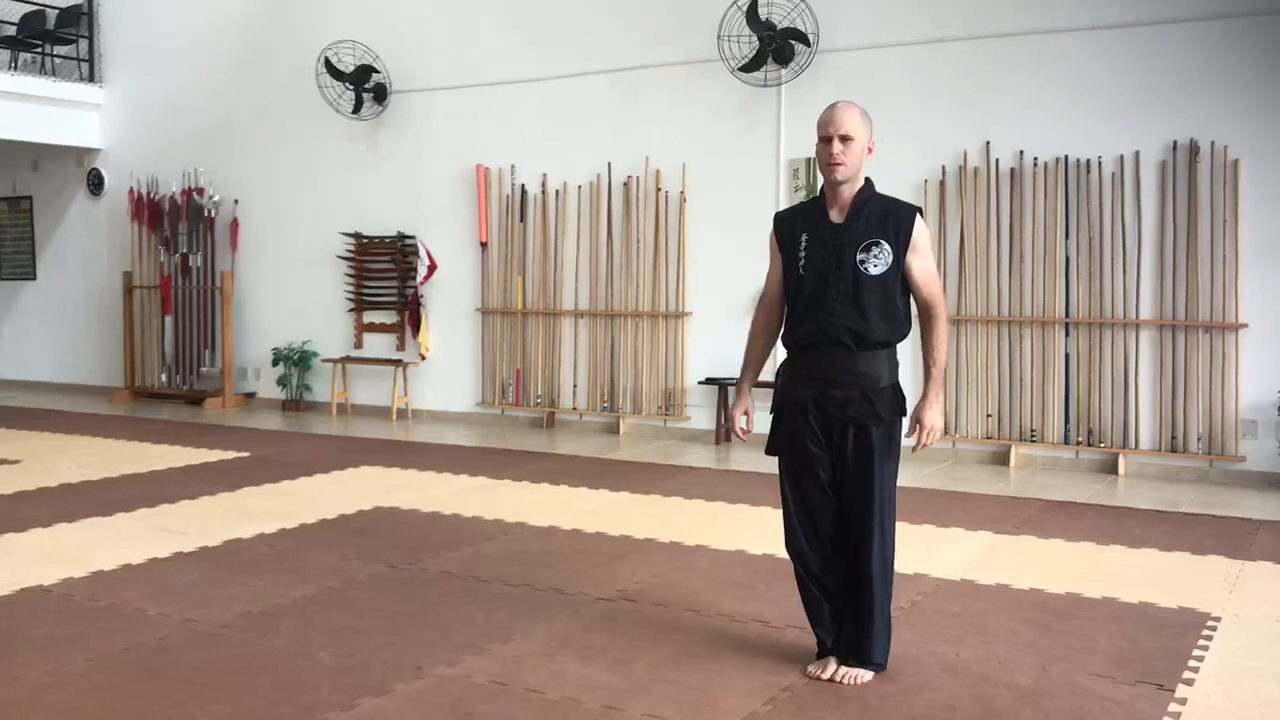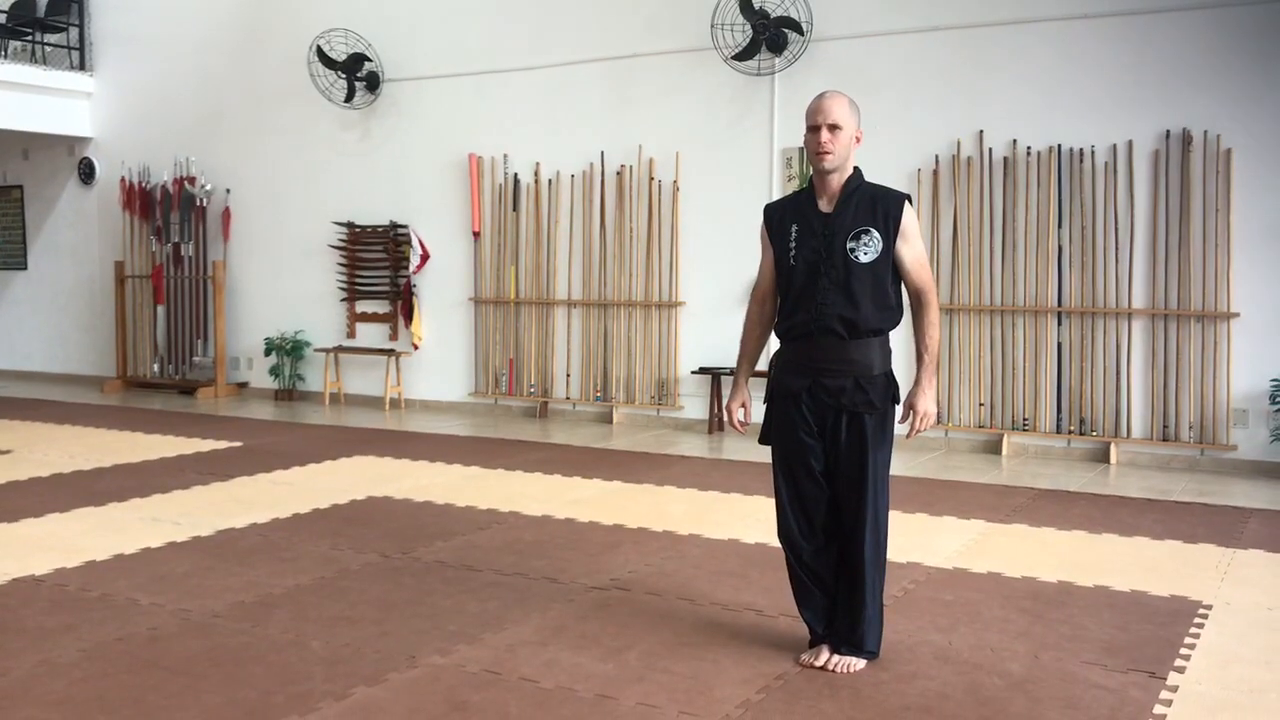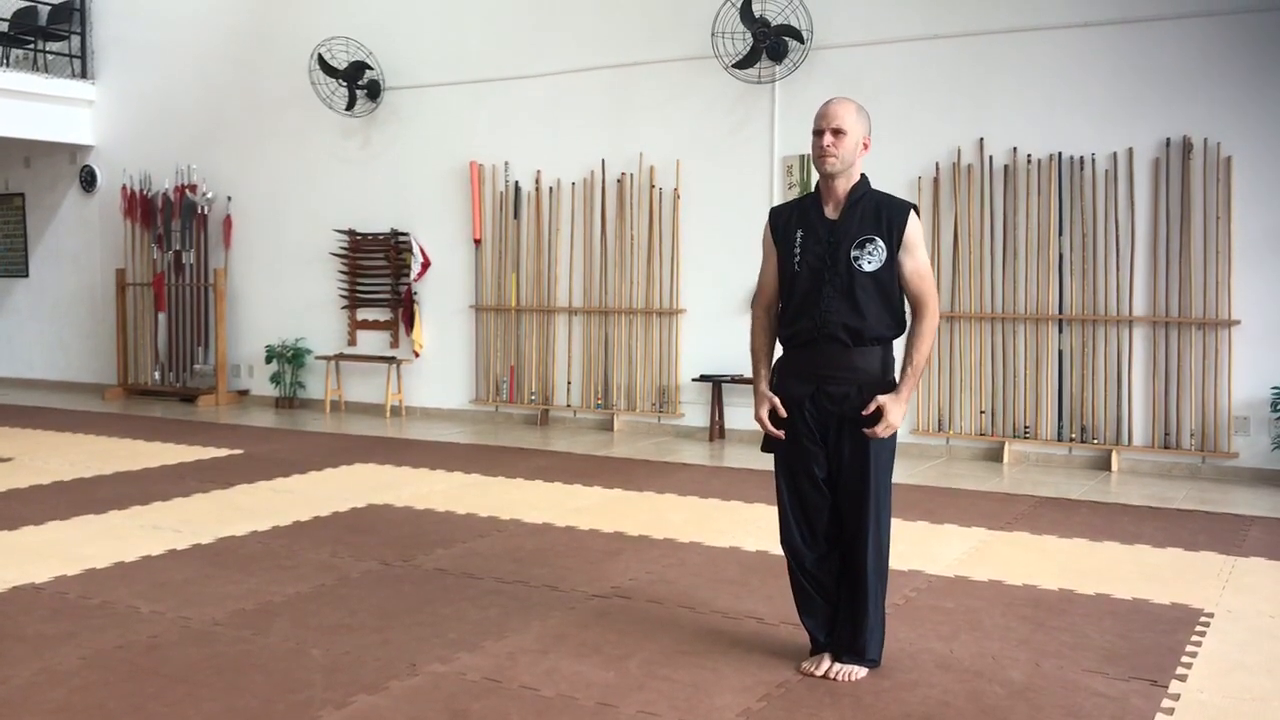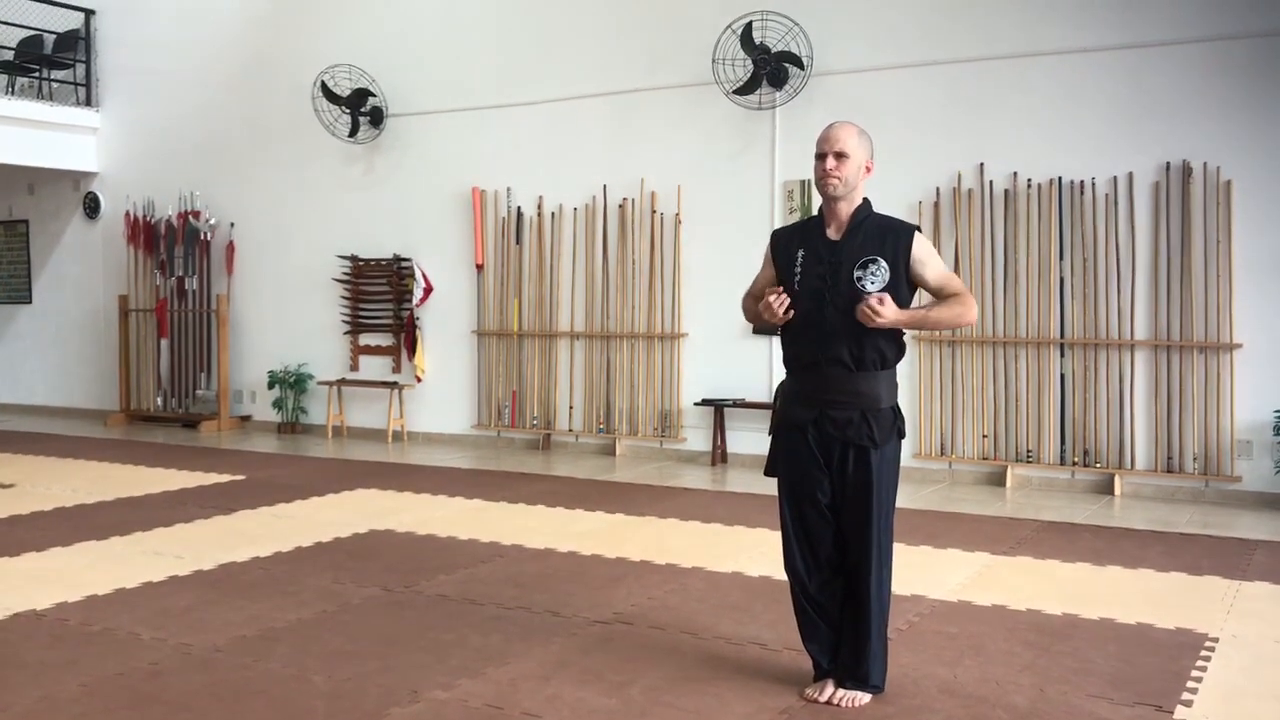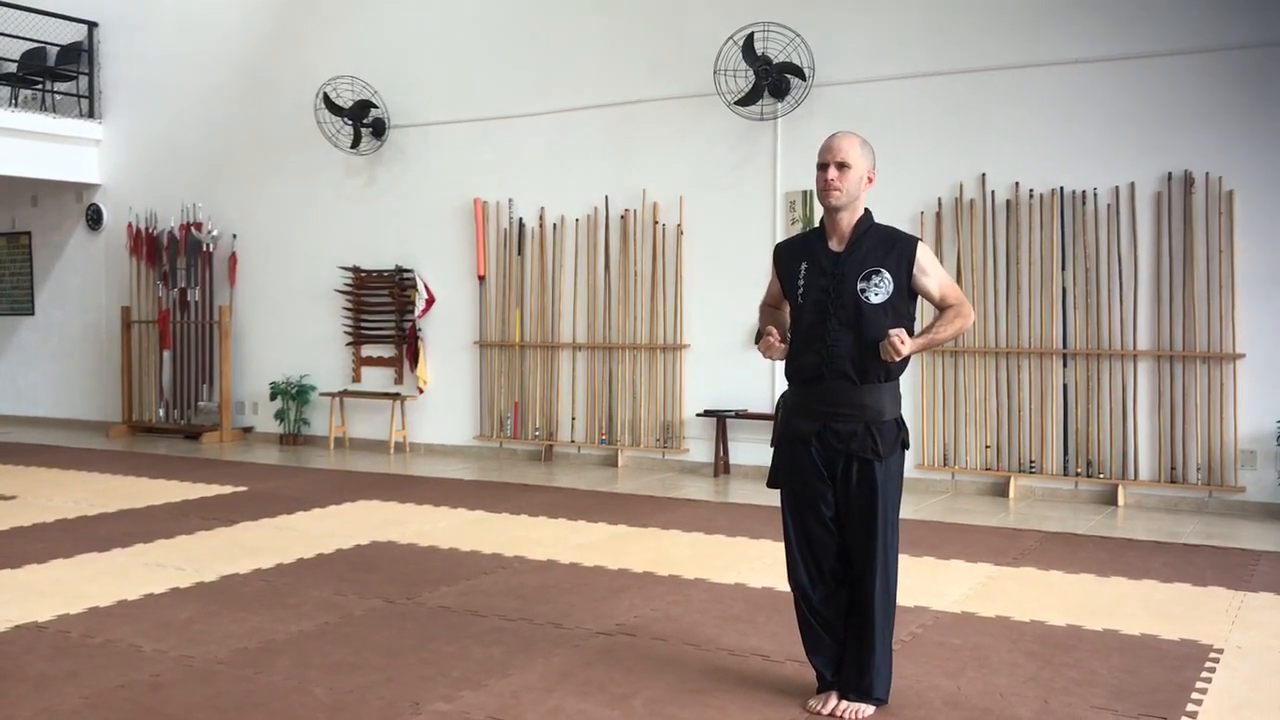
dt=1s
person 1, frame 1
left shoulder: (901, 222)
right shoulder: (789, 225)
left elbow: (933, 310)
right elbow: (770, 311)
left wrist: (933, 395)
right wrist: (745, 388)
left hip: (869, 390)
right hip: (801, 390)
left knee: (867, 526)
right knee: (809, 527)
left ankle: (863, 649)
right ankle: (830, 642)
person 1, frame 2
left shoulder: (891, 209)
right shoulder: (779, 217)
left elbow: (924, 297)
right elbow: (763, 303)
left wrist: (926, 381)
right wrist: (741, 381)
left hip: (862, 378)
right hip: (794, 378)
left knee: (860, 515)
right knee: (801, 516)
left ankle: (855, 637)
right ankle: (822, 630)
person 1, frame 3
left shoulder: (896, 218)
right shoulder: (784, 221)
left elbow: (925, 310)
right elbow: (765, 309)
left wrist: (902, 394)
right wrist: (762, 387)
left hip: (864, 389)
right hip: (798, 389)
left knee: (862, 523)
right knee: (805, 525)
left ankle: (858, 646)
right ankle: (824, 640)
person 1, frame 4
left shoulder: (900, 239)
right shoulder: (787, 242)
left elbow: (964, 307)
right elbow: (750, 304)
left wrist: (898, 317)
right wrist: (766, 312)
left hip: (867, 411)
right hip: (801, 410)
left knee: (865, 547)
right knee: (808, 547)
left ankle: (861, 671)
right ankle: (827, 665)
person 1, frame 5
left shoulder: (902, 251)
right shoulder: (791, 254)
left elbow: (959, 310)
left wrist: (914, 343)
right wrist: (770, 335)
left hip: (870, 424)
right hip: (803, 422)
left knee: (869, 559)
right knee: (811, 559)
